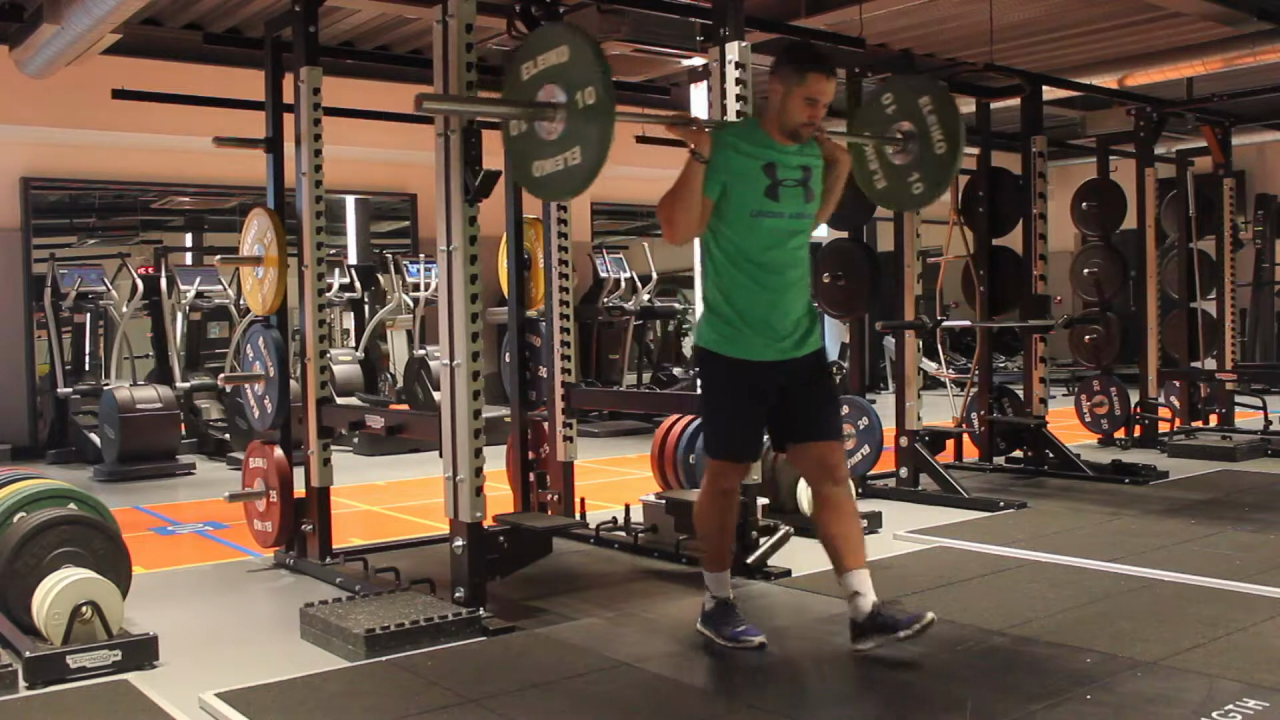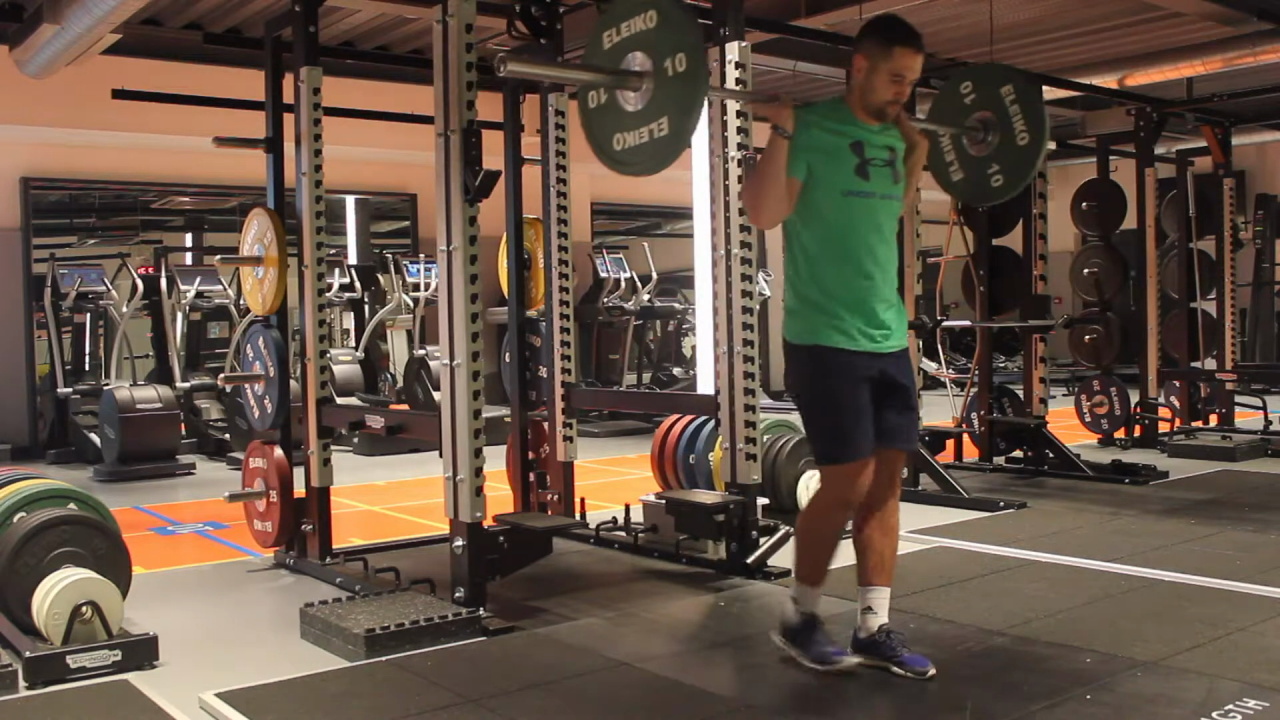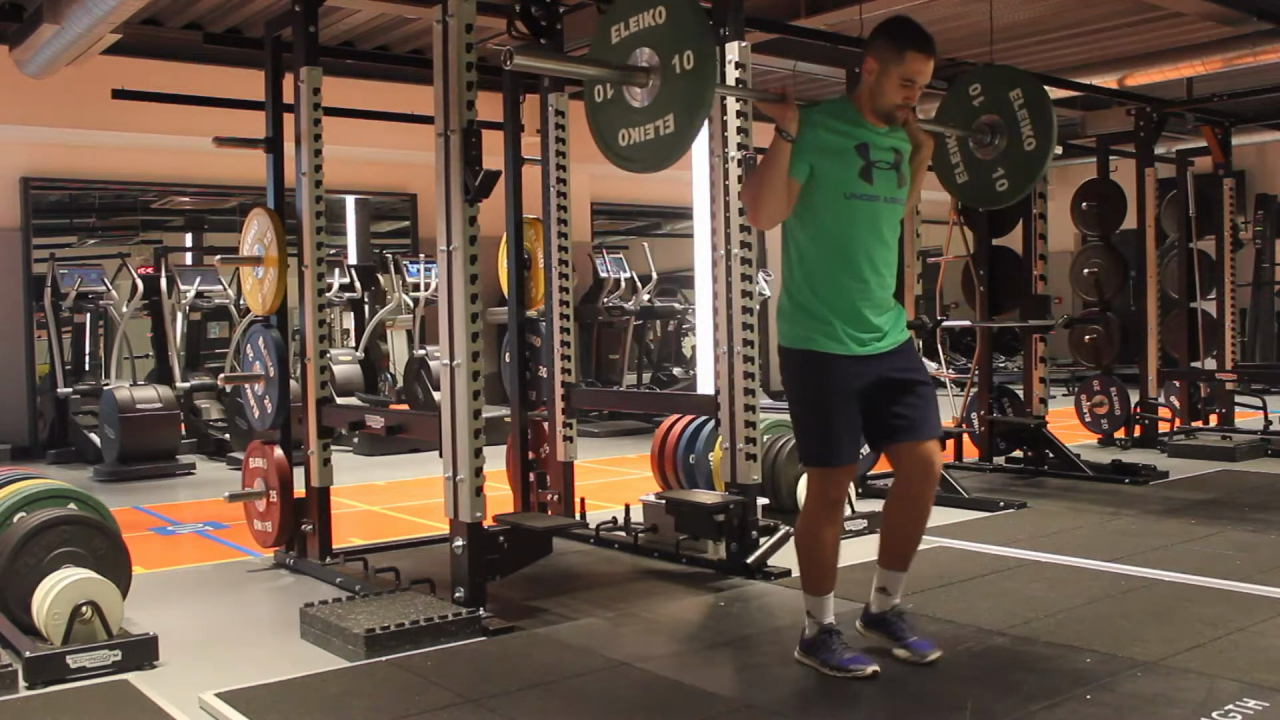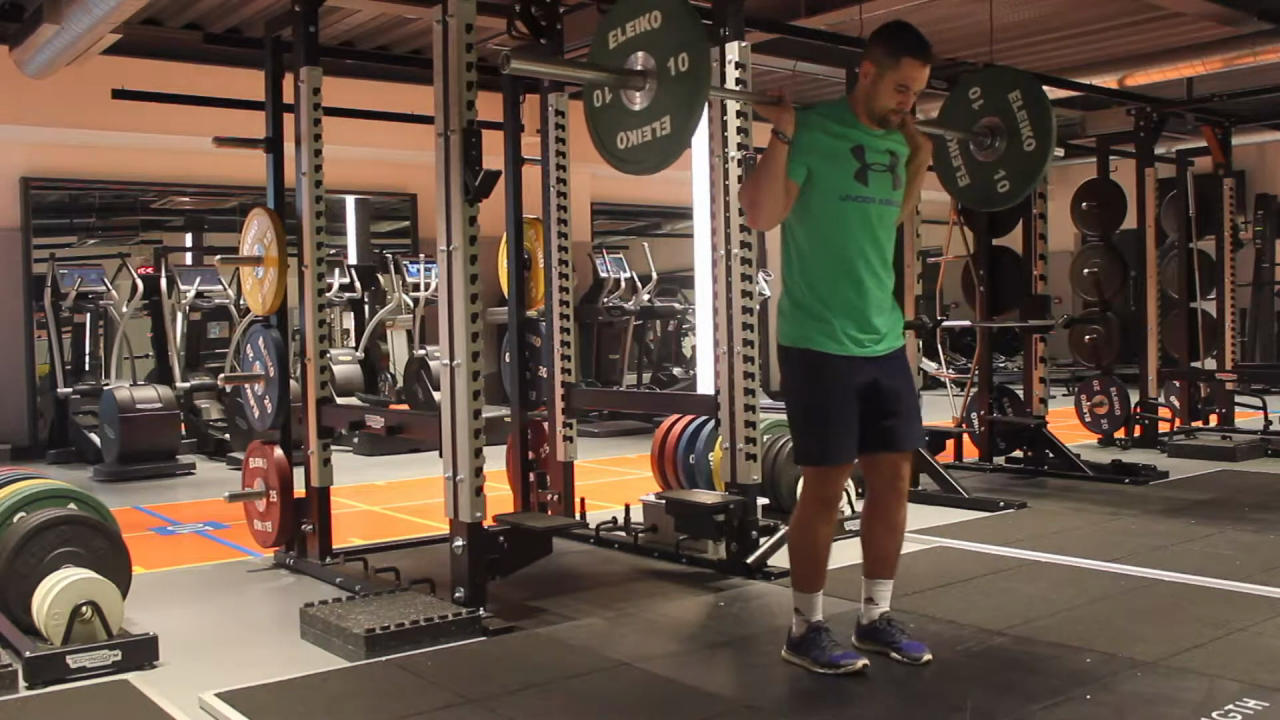
dt=0.5s
person 1, frame 1
left shoulder: (810, 155)
right shoulder: (727, 148)
right elbow: (678, 229)
left wrist: (839, 167)
right wrist: (698, 156)
left hip: (800, 346)
right hip: (734, 349)
left knee: (830, 471)
right knee: (725, 478)
left ankle: (865, 609)
right ankle: (717, 604)
person 1, frame 2
left shoulder: (891, 136)
right shoulder: (812, 129)
right elbow: (763, 212)
left wrist: (917, 152)
right wrist: (780, 131)
left hip: (888, 338)
right hip: (825, 340)
left knee: (885, 484)
right knee: (849, 482)
left ankle: (874, 628)
right ankle: (800, 618)
person 1, frame 3
left shoulder: (897, 139)
right shoulder: (817, 128)
right elbow: (763, 212)
left wrist: (922, 154)
right wrist: (785, 130)
left hip: (889, 338)
right hip: (821, 343)
left knee: (923, 466)
right knee: (831, 486)
left ankle: (885, 604)
right ankle: (818, 630)
person 1, frame 4
left shoulder: (894, 141)
right shoulder: (813, 129)
right elbow: (761, 214)
left wrist: (921, 157)
right wrist: (781, 133)
left hip: (883, 341)
right hip: (819, 343)
left knee: (893, 479)
right knee: (826, 484)
left ankle: (876, 617)
right ankle: (805, 628)
